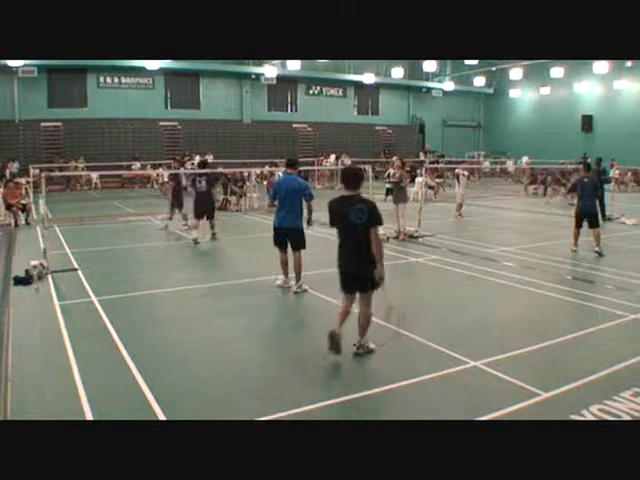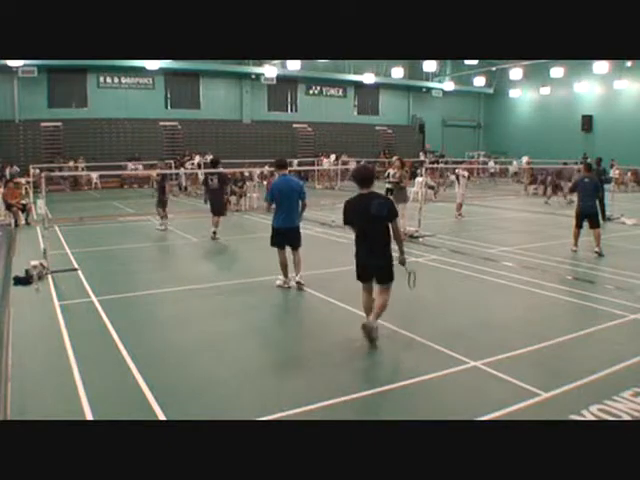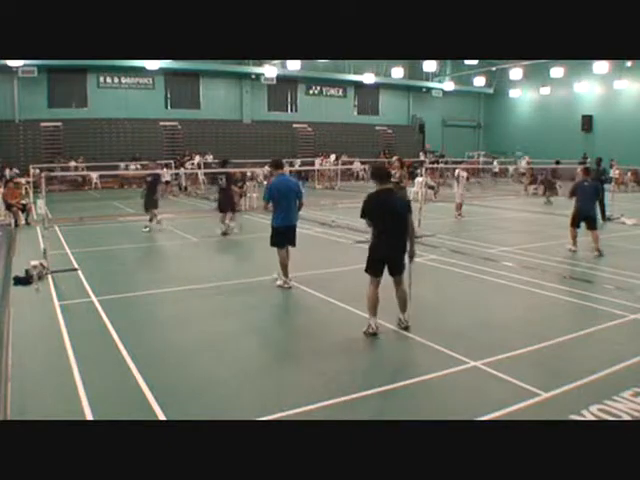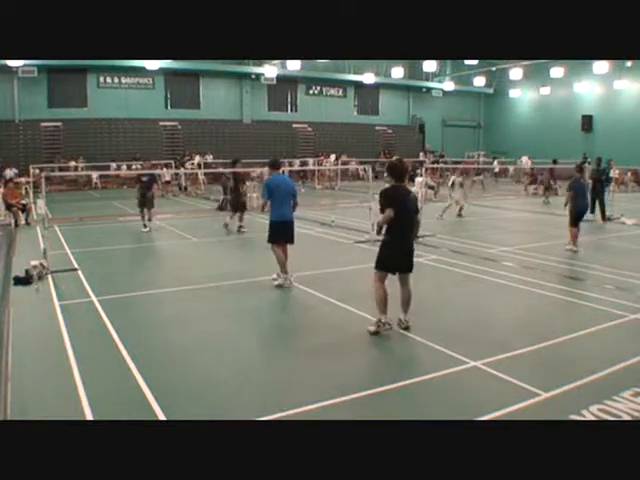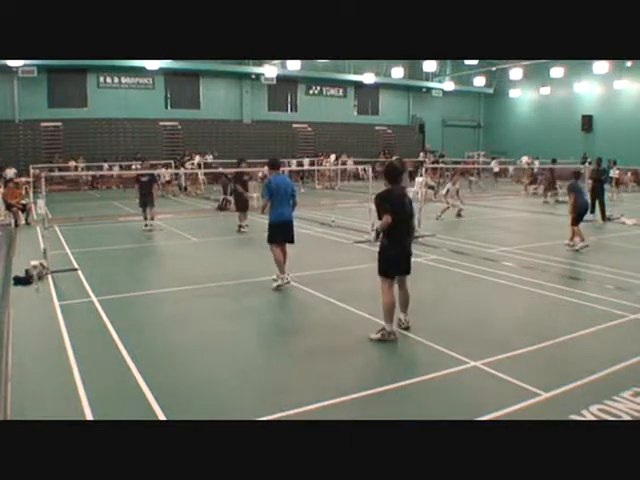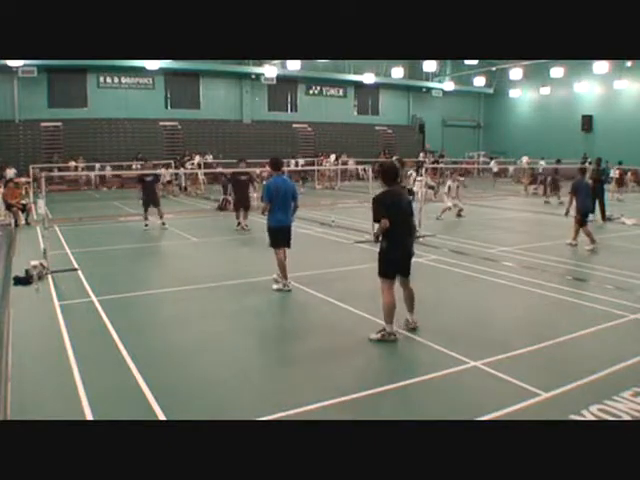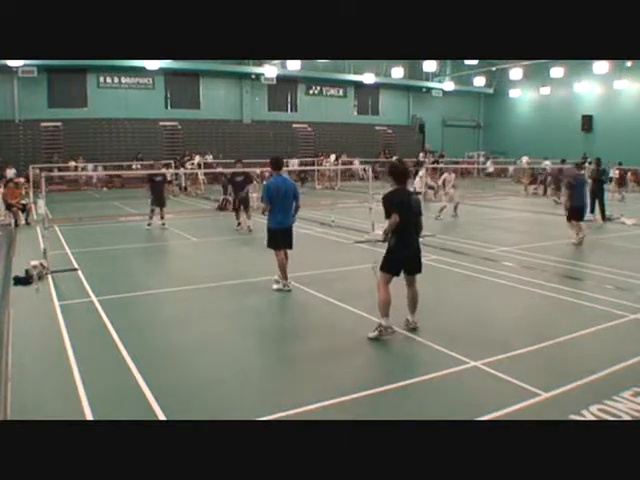
dt=0.4s
person 1, frame 1
left shoulder: (334, 205)
right shoulder: (368, 206)
right elbow: (375, 239)
right wrist: (380, 266)
left hip: (345, 261)
right hip: (365, 262)
left knee: (347, 300)
right knee: (365, 302)
left ankle: (336, 329)
right ankle: (361, 343)
person 1, frame 2
left shoulder: (350, 204)
right shoulder: (386, 202)
left elbow: (353, 228)
right elbow: (396, 230)
right wrist: (402, 252)
left hip: (362, 254)
right hip: (383, 255)
left knee: (367, 290)
right knee: (383, 293)
left ankle: (370, 323)
right ankle: (370, 321)
person 1, frame 3
left shoulder: (372, 198)
right shoulder: (402, 197)
left elbow: (369, 223)
right elbow: (410, 225)
right wrist: (412, 247)
left hip: (379, 246)
right hip: (398, 247)
left knee: (373, 285)
right knee: (399, 283)
left ankle: (372, 323)
right ankle: (403, 318)
person 1, frame 4
left shoulder: (387, 193)
right shoulder: (411, 195)
left elbow: (389, 214)
right elbow: (417, 222)
left wrist: (379, 224)
left hip: (391, 244)
right hip: (407, 245)
left knee: (378, 281)
right knee: (405, 283)
left ankle: (383, 320)
right ankle: (404, 319)
person 1, frame 5
left shoulder: (382, 196)
right shoulder: (406, 196)
left elbow: (387, 220)
right elbow: (412, 225)
left wrist: (378, 230)
left hip: (390, 248)
right hip: (405, 247)
left knee: (387, 288)
right knee: (402, 284)
left ankle: (389, 330)
right ankle: (404, 319)
person 1, frame 6
left shoulder: (380, 199)
right shoulder: (405, 196)
left elbow: (385, 224)
right elbow: (413, 224)
left wrist: (377, 234)
left hip: (390, 249)
right hip: (405, 248)
left knee: (387, 289)
right knee: (405, 284)
left ankle: (389, 330)
right ankle: (411, 319)
person 1, frame 7
left shoulder: (390, 197)
right shoulder: (414, 197)
left elbow: (395, 219)
right elbow: (420, 224)
left wrist: (386, 232)
left hip: (397, 247)
right hip: (414, 247)
left knee: (382, 283)
right knee: (411, 283)
left ankle: (385, 324)
right ankle: (412, 320)
person 2, frame 1
left shoulder: (277, 183)
right shoulder: (302, 184)
left elbow: (271, 203)
right elbow: (309, 205)
right wrist: (309, 218)
left hip: (280, 223)
right hip: (296, 223)
left knee: (282, 252)
right knee: (297, 253)
left ankle: (286, 280)
right ankle: (298, 284)
person 2, frame 2
left shoulder: (274, 185)
right shoulder: (298, 183)
left elbow: (268, 207)
right elbow: (304, 204)
left wrist: (269, 207)
right wrist: (300, 215)
left hip: (279, 223)
right hip: (294, 223)
left knee: (281, 251)
right knee: (296, 250)
left ankle: (286, 280)
right ankle: (298, 276)
person 2, frame 3
left shoulder: (272, 184)
right shoulder: (294, 182)
left elbow: (266, 205)
right elbow: (301, 203)
left wrist: (267, 207)
left hip: (278, 221)
right hip: (291, 221)
left knee: (281, 250)
right knee: (286, 248)
left ankle: (286, 280)
right ankle: (284, 273)
person 2, frame 4
left shoulder: (270, 181)
right shoulder: (290, 181)
left elbow: (265, 201)
right elbow: (295, 202)
left wrist: (262, 209)
left hip: (277, 218)
right hip: (288, 218)
left knee: (276, 246)
right knee: (283, 245)
left ankle: (286, 276)
right ankle: (282, 273)
person 2, frame 5
left shoulder: (270, 181)
right shoulder: (288, 181)
left elbow: (266, 202)
right elbow: (294, 201)
left wrist: (262, 210)
left hip: (276, 218)
right hip: (288, 218)
left knee: (275, 246)
right knee: (283, 246)
left ankle: (284, 276)
right ankle: (281, 274)
person 2, frame 6
left shoulder: (269, 184)
right shoulder: (290, 183)
left elbow: (266, 206)
right elbow: (296, 204)
left wrist: (263, 212)
left hip: (274, 222)
right hip: (287, 221)
left knee: (279, 251)
right knee: (282, 249)
left ankle: (285, 282)
right ankle: (281, 275)
person 2, frame 7
left shoulder: (269, 184)
right shoulder: (291, 183)
left elbow: (266, 206)
right elbow: (297, 204)
left wrist: (263, 212)
left hip: (275, 223)
right hip: (288, 222)
left knee: (279, 252)
right knee: (284, 250)
left ankle: (285, 283)
right ankle: (282, 276)
